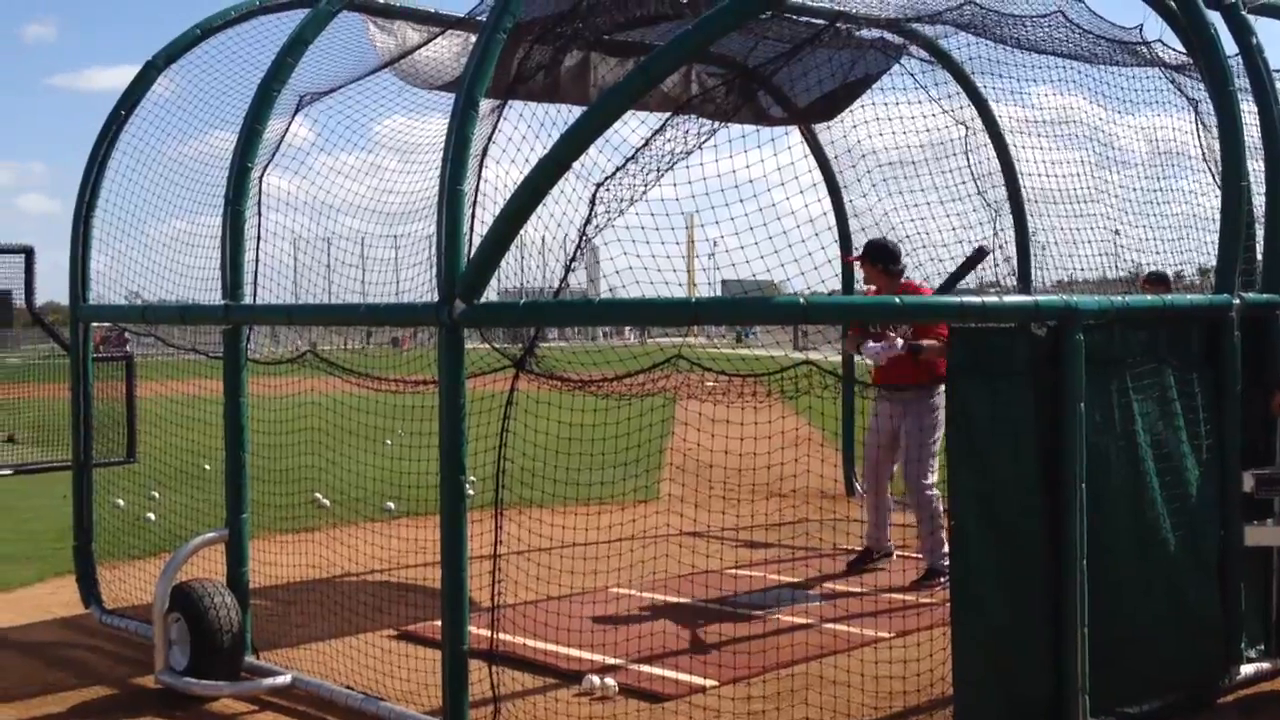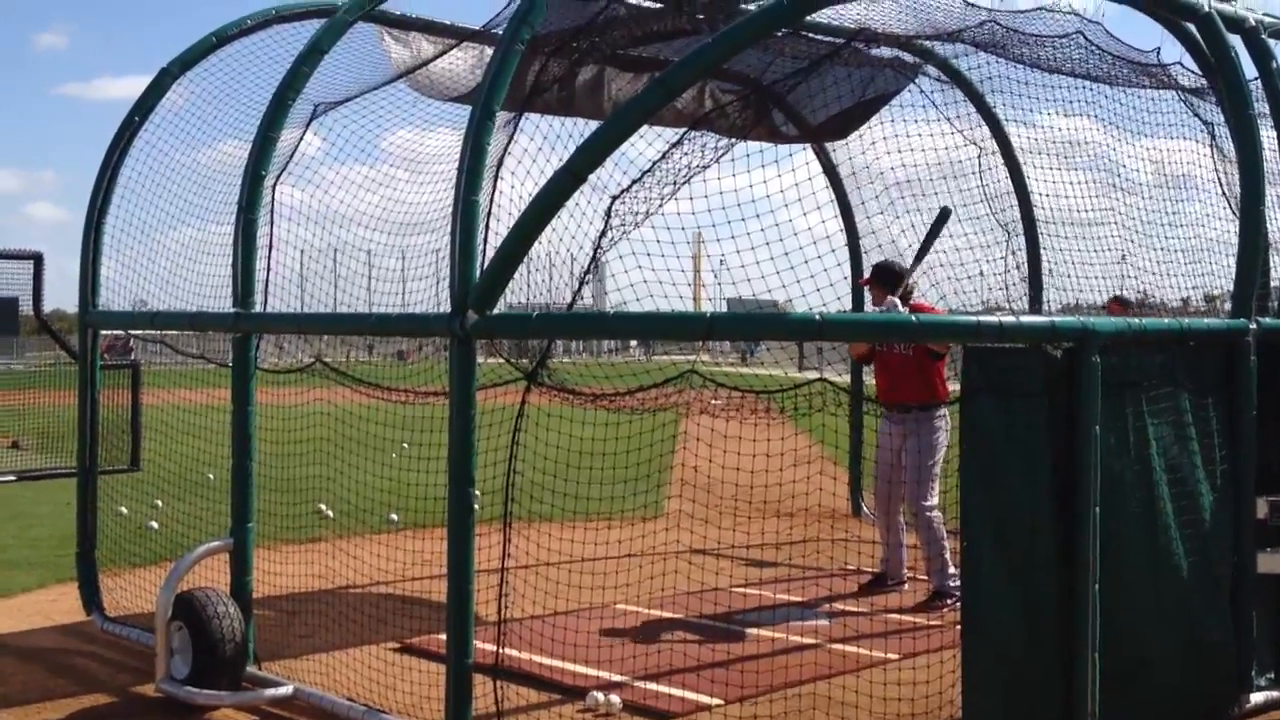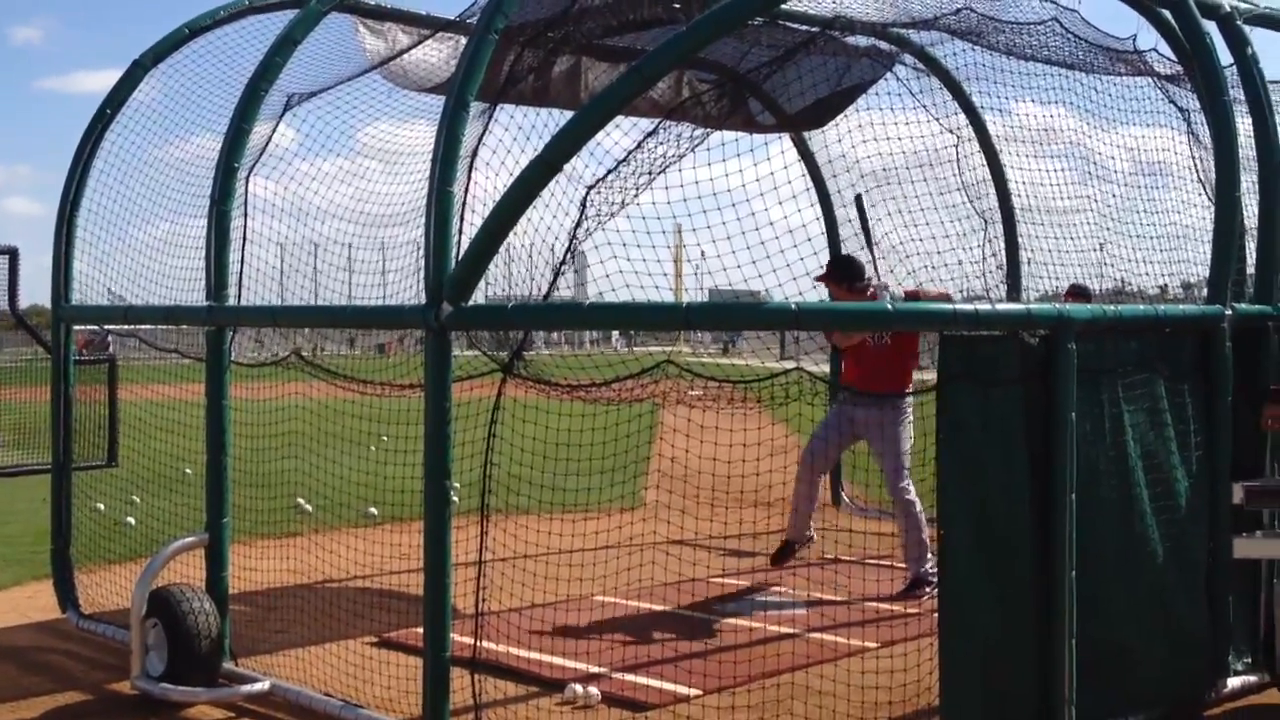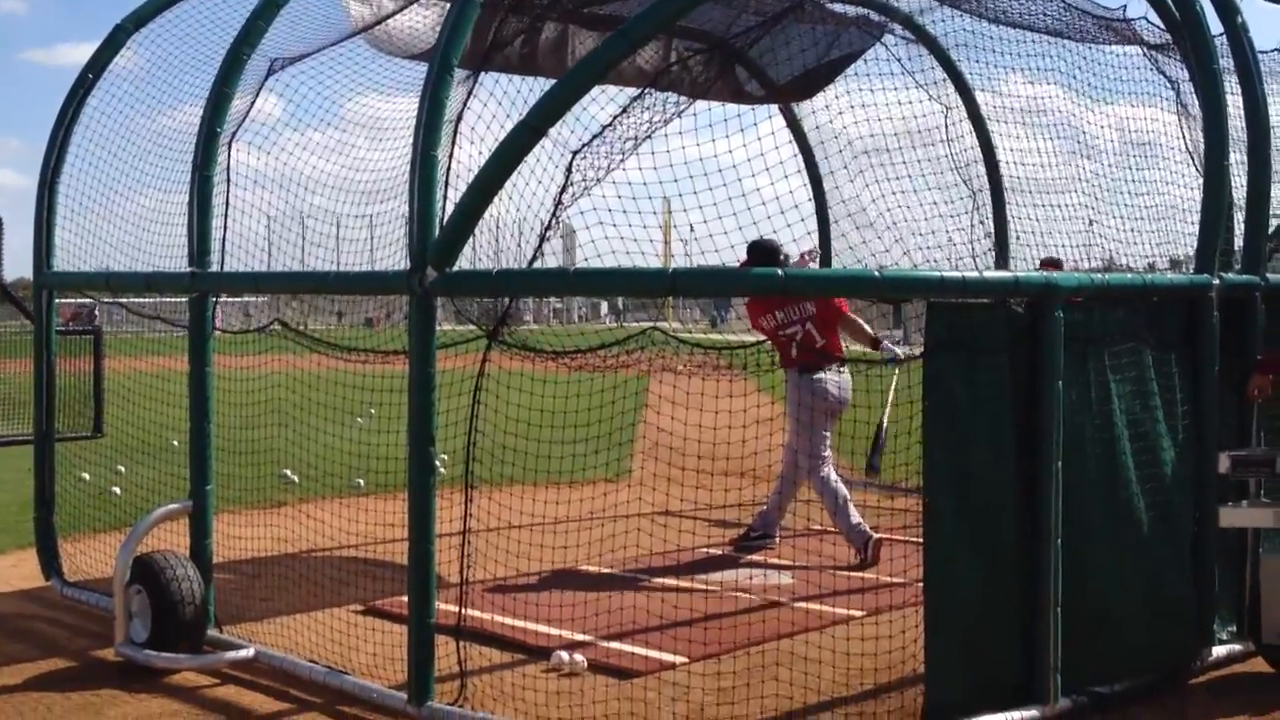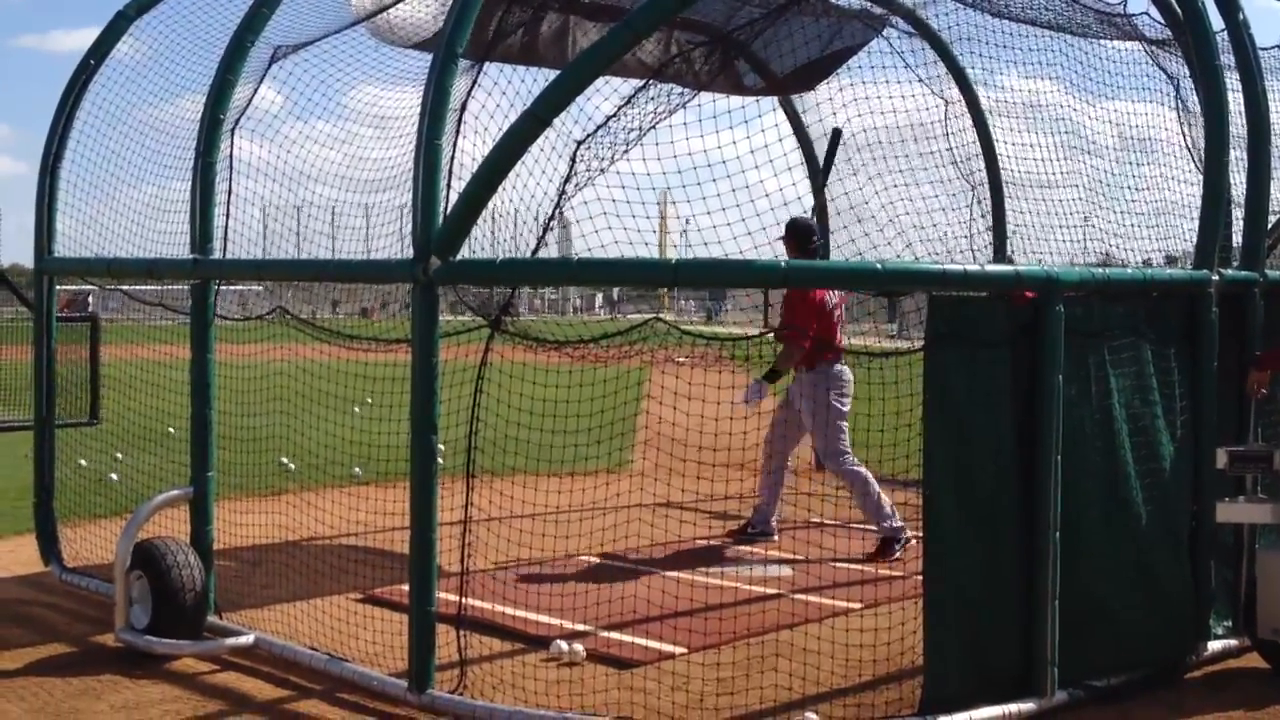
dt=1s
person 1, frame 1
left shoulder: (922, 298)
left elbow: (942, 347)
right elbow: (851, 340)
left wrist: (908, 346)
right wrist: (866, 346)
left hip: (923, 399)
right hip: (885, 398)
left knee: (919, 483)
right knee: (874, 476)
left ankle: (940, 564)
right ankle: (878, 546)
person 1, frame 2
left shoulder: (928, 316)
left elbow: (944, 344)
right elbow: (856, 350)
left hip: (927, 419)
right hip: (891, 418)
left knee: (921, 502)
right knee: (886, 500)
left ankle: (948, 585)
right ankle: (893, 572)
person 1, frame 3
left shoulder: (900, 304)
left elbow: (946, 300)
right elbow: (845, 338)
left wrist: (908, 299)
left hip: (892, 407)
right hip: (849, 403)
left knee: (900, 488)
right knee: (810, 462)
left ankle: (925, 574)
right ankle: (798, 534)
person 1, frame 4
left shoulder: (756, 307)
right elbow: (847, 322)
right wrist: (881, 345)
left hip: (806, 385)
right hip: (839, 380)
left knee: (816, 466)
right knee: (795, 459)
left ankle: (862, 538)
right ankle: (765, 528)
person 1, frame 5
left shoulder: (803, 290)
left elbow: (796, 347)
left wrist: (766, 380)
left hip: (824, 380)
right hip: (804, 380)
left knee: (839, 460)
right knee: (775, 448)
left ankle: (895, 532)
right ankle: (761, 523)
